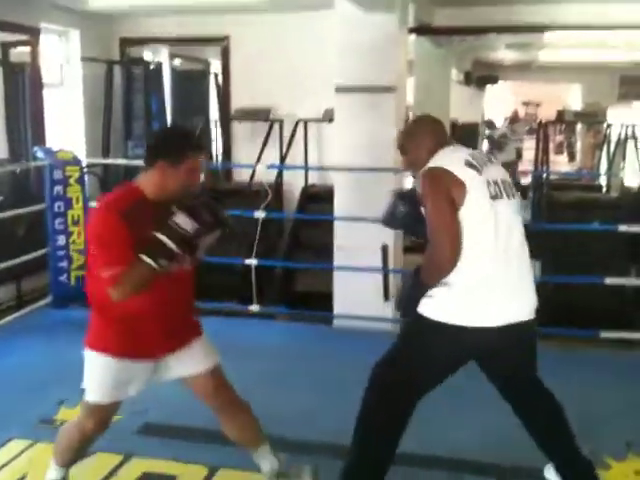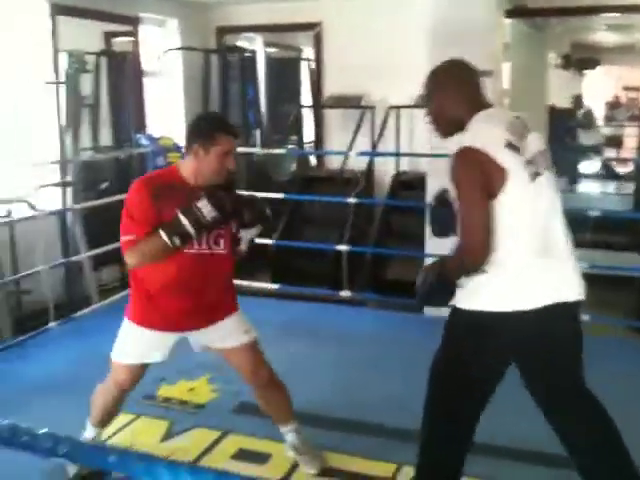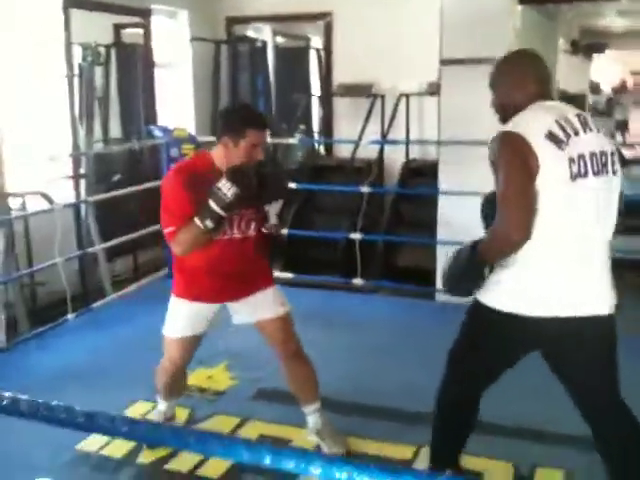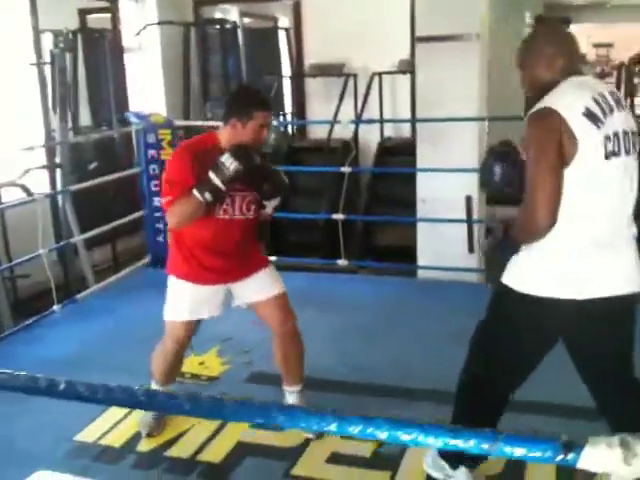
dt=0.5s
person 1, frame 1
left shoulder: (437, 174)
right shoulder: (491, 169)
left elbow: (447, 255)
left wrist: (421, 281)
right wrist: (429, 227)
left hip: (457, 313)
right hip: (514, 307)
left knee: (388, 391)
right knee: (527, 391)
person 1, frame 2
left shoulder: (471, 154)
right shoulder: (522, 129)
left elbow: (476, 250)
left wrist: (440, 271)
right wrist: (461, 204)
left hip: (496, 301)
right hip: (558, 292)
left knee: (450, 402)
right knee: (570, 399)
person 1, frame 3
left shoulder: (514, 139)
right shoulder: (596, 133)
left elbow: (514, 228)
left wrist: (474, 257)
left hip: (519, 300)
right hip: (589, 298)
left knee: (460, 384)
right knee: (605, 408)
person 1, frame 4
left shoulder: (548, 118)
left elbow: (539, 218)
left wrist: (507, 233)
right wrist: (528, 172)
left hip: (549, 282)
left knee: (488, 370)
person 2, frame 1
left shoulder: (177, 204)
right shoulder: (111, 214)
right elbow: (119, 289)
left wrist: (204, 231)
right wrist: (168, 242)
left hip: (177, 330)
right hip: (117, 339)
left knee: (223, 400)
right knee: (92, 421)
person 2, frame 2
left shoulder: (225, 192)
right shoulder: (149, 189)
left elbow: (235, 251)
right elbow: (135, 257)
left wrist: (247, 228)
right wrist: (190, 222)
left hip: (215, 308)
right hip: (152, 312)
left knee: (261, 375)
right knee: (119, 383)
left ankle: (294, 440)
right ankle: (89, 440)
person 2, frame 3
left shoulder: (254, 175)
right shoulder: (182, 177)
left elbow: (268, 227)
right elbow: (181, 245)
left wrist: (274, 203)
right wrist: (220, 204)
left hip: (252, 280)
right hip: (196, 287)
left knee: (289, 349)
right knee: (174, 359)
left ankle: (317, 424)
right ankle: (162, 411)
person 2, frame 4
left shoulder: (251, 159)
right shoulder: (188, 156)
right elbow: (176, 218)
left wrist: (272, 195)
right wrist: (218, 179)
left hip: (248, 261)
right hip: (195, 268)
left knee: (286, 328)
right knee: (175, 340)
left ankle: (294, 403)
